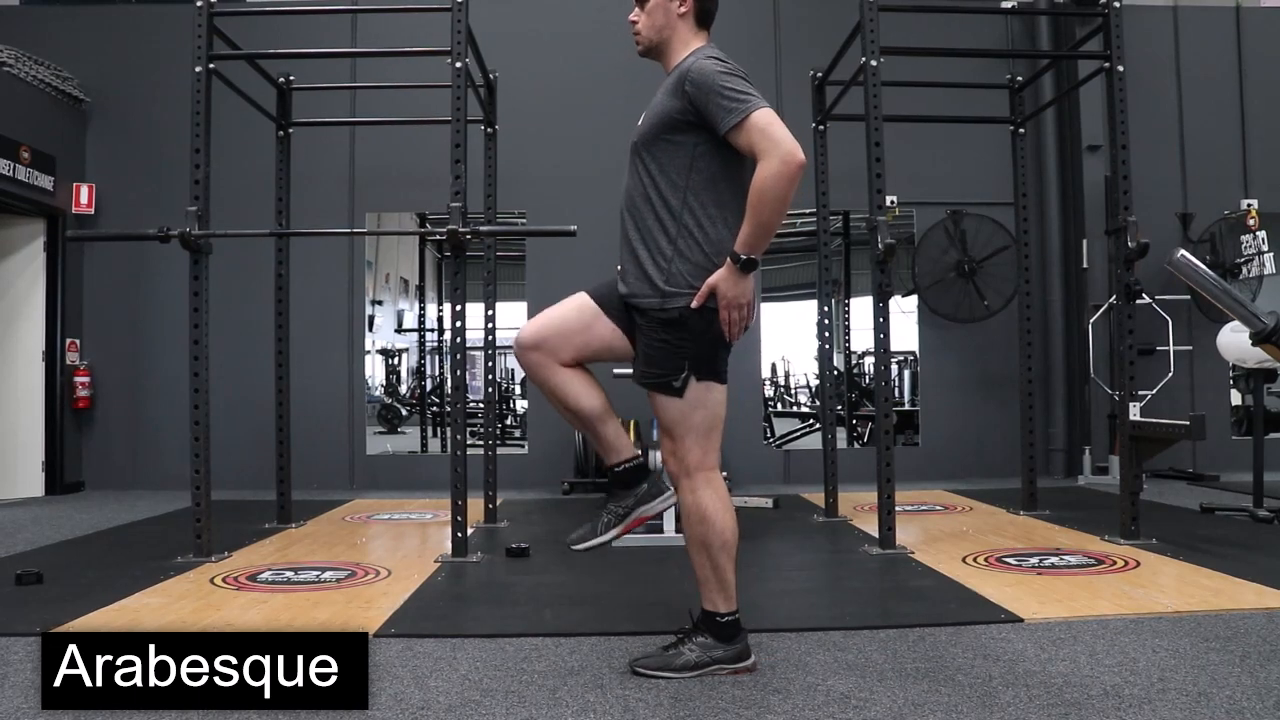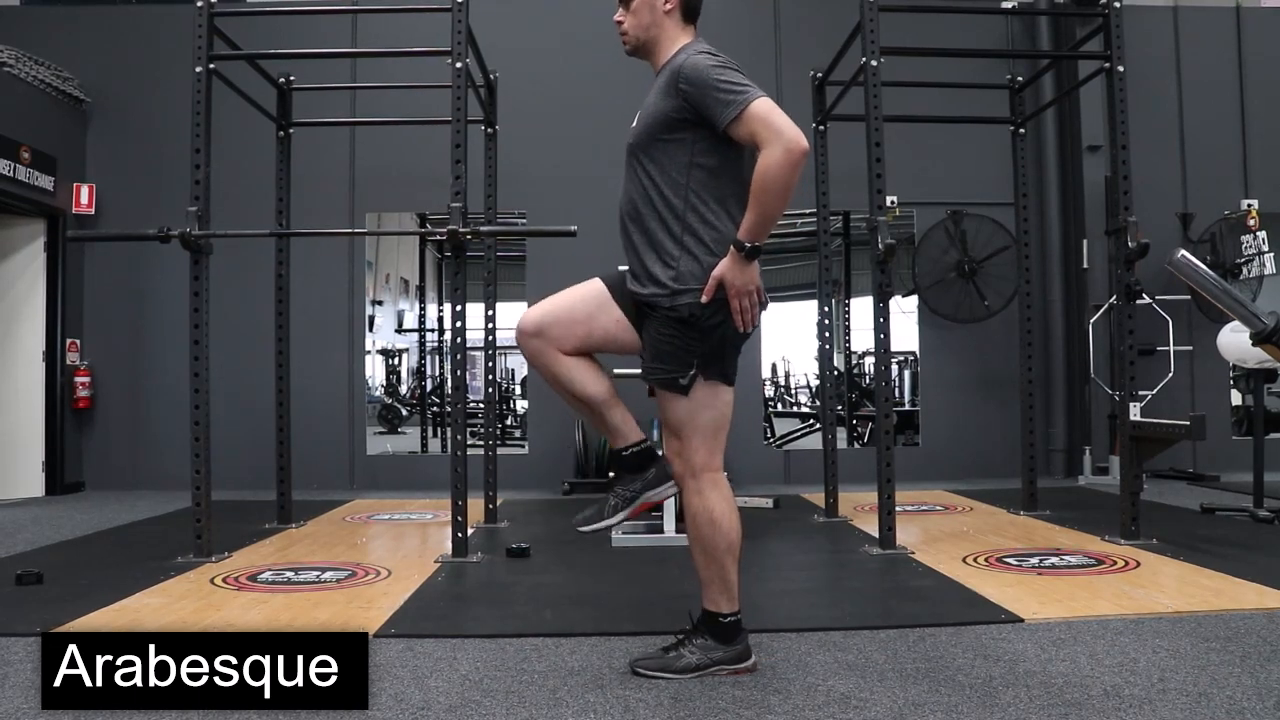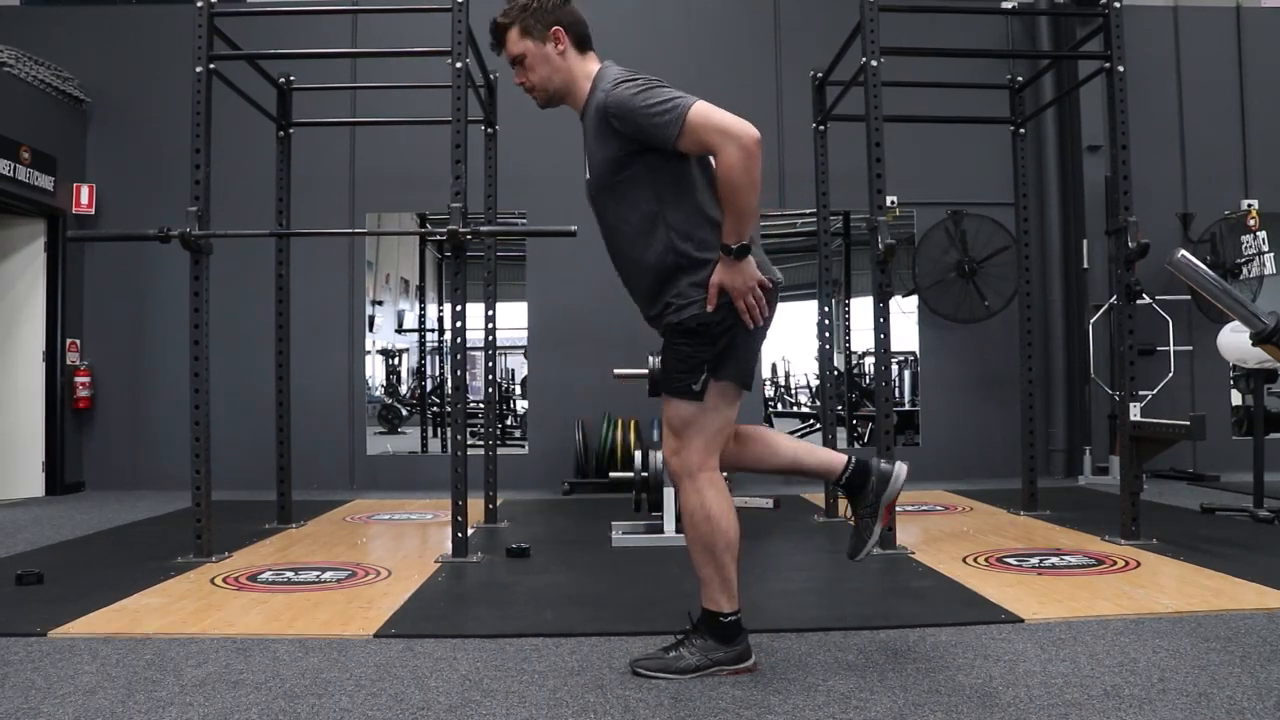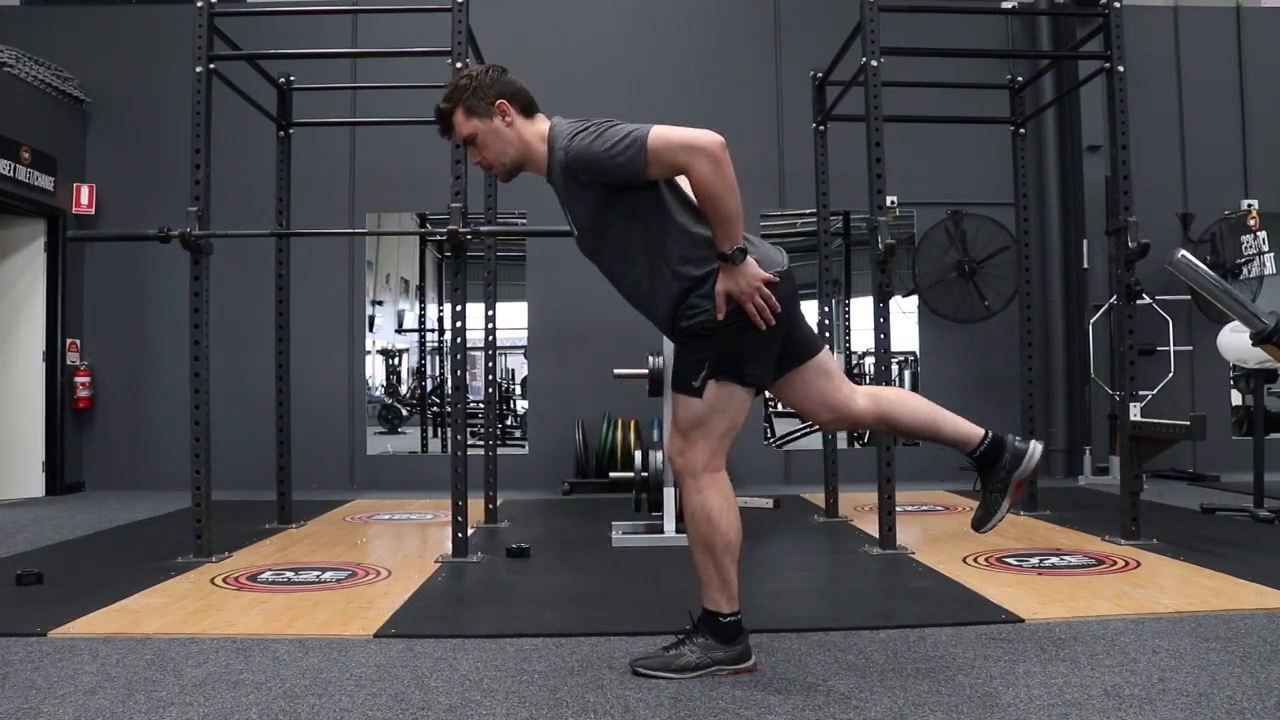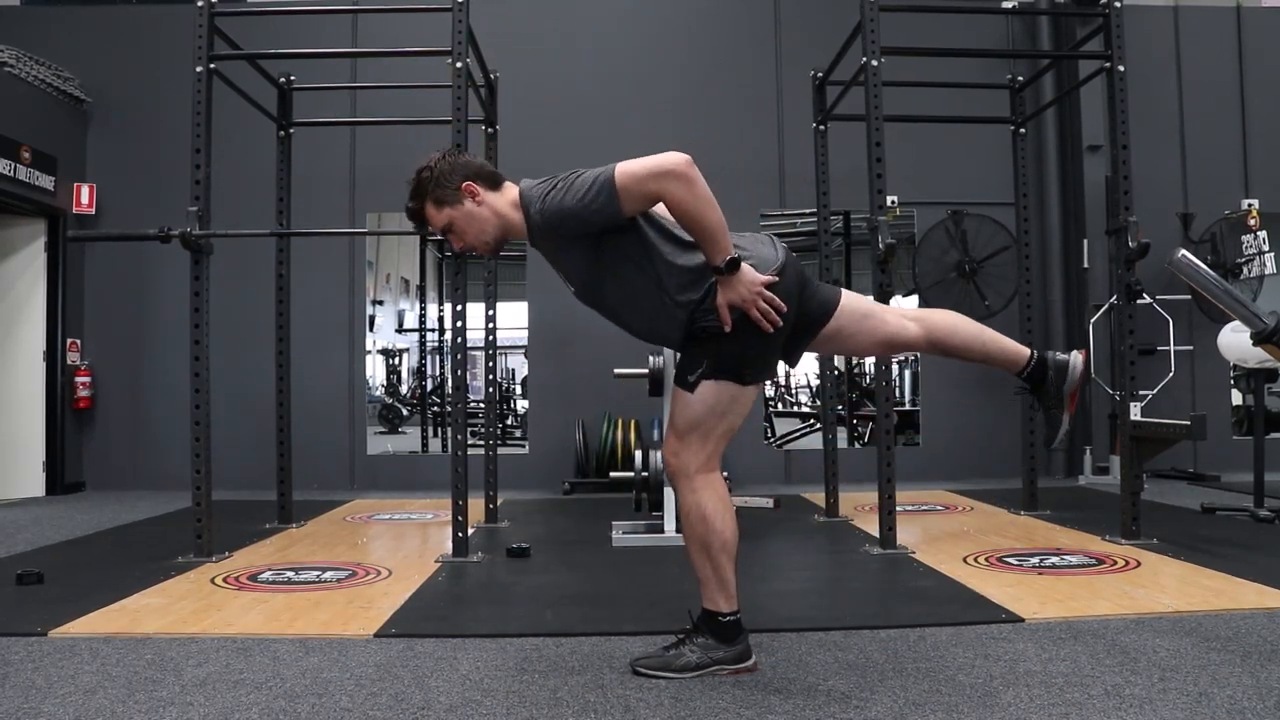
dt=1s
person 1, frame 1
left shoulder: (705, 73)
right shoulder: (681, 85)
left elbow: (784, 157)
left wrist: (740, 265)
left hip: (689, 299)
right hip: (649, 291)
left knee: (691, 466)
right knee: (536, 344)
left ankle: (722, 635)
right ankle: (631, 478)
person 1, frame 2
left shoulder: (696, 68)
right shoulder: (671, 81)
left elbow: (786, 144)
left wrist: (744, 253)
left hip: (698, 293)
right hip: (659, 288)
left knee: (696, 466)
right knee: (539, 331)
left ankle: (724, 636)
right ankle: (638, 461)
person 1, frame 3
left shoulder: (619, 97)
right shoulder: (600, 111)
left elbow: (739, 139)
right elbow: (700, 162)
left wrist: (736, 255)
left hip: (714, 296)
right hip: (698, 299)
left knee: (690, 461)
right knee: (712, 446)
left ankle: (723, 636)
right ankle: (861, 475)
person 1, frame 4
left shoulder: (579, 148)
right shoulder: (571, 161)
left elbow: (705, 147)
right elbow: (678, 179)
left wrist: (732, 259)
left hip: (726, 297)
right hip: (741, 294)
left knee: (694, 461)
right knee: (844, 407)
left ankle: (722, 634)
right ankle: (996, 451)
person 1, frame 5
left shoulder: (554, 208)
right shoulder: (551, 220)
left elbow: (674, 168)
right elbow: (650, 196)
left wrist: (727, 269)
left hip: (738, 297)
right hip: (757, 280)
left knee: (689, 460)
right knee: (897, 329)
left ankle: (723, 635)
right ankle: (1044, 368)
